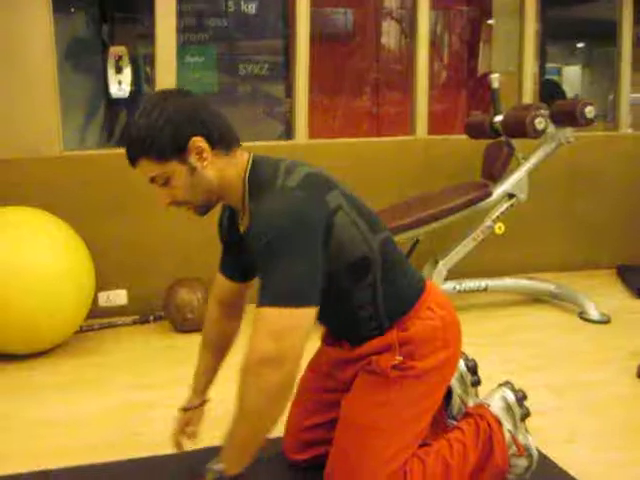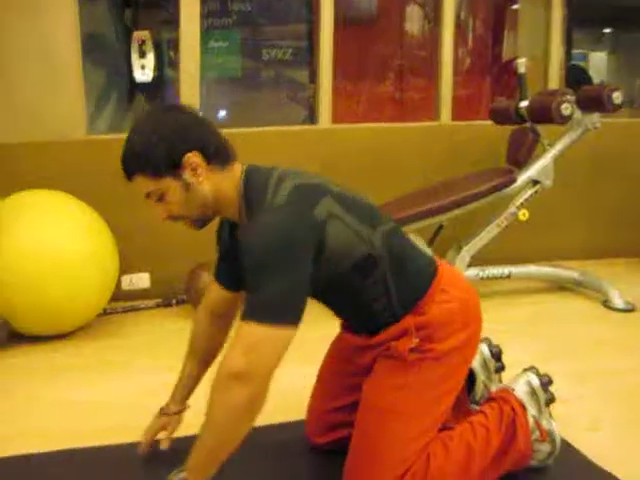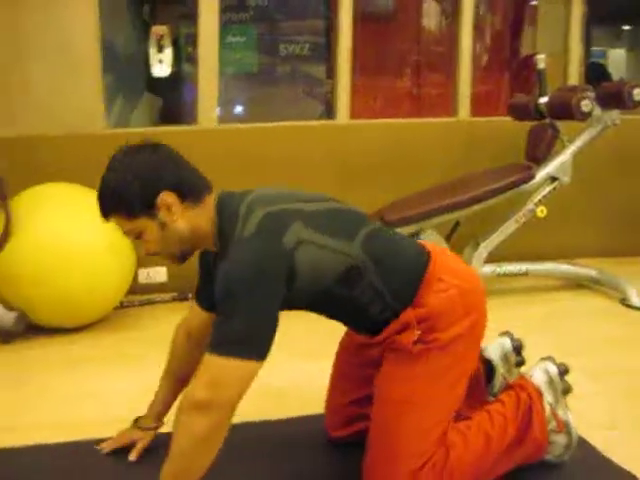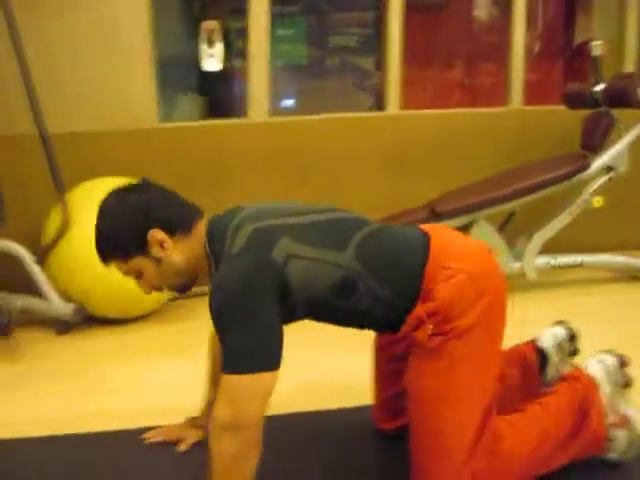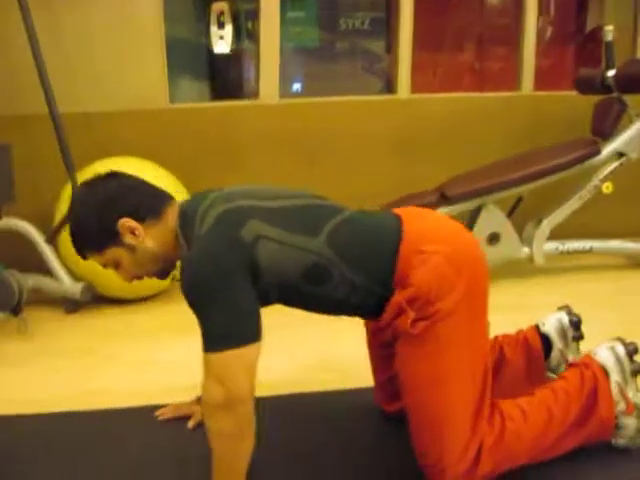
dt=0.2s
person 1, frame 1
left shoulder: (285, 210)
right shoulder: (237, 213)
left elbow: (273, 360)
right elbow: (223, 306)
right wrist: (195, 399)
left hip: (408, 341)
right hip: (353, 335)
left ankle: (493, 431)
right ankle: (440, 397)
person 1, frame 2
left shoulder: (278, 225)
right shoulder: (241, 219)
left elbow: (245, 375)
right elbow: (215, 313)
right wrist: (174, 405)
left hip: (430, 324)
right hip: (376, 321)
right knee: (323, 432)
left ankle: (515, 414)
right ankle: (461, 381)
person 1, frame 3
left shoulder: (252, 255)
right shoulder: (225, 231)
left elbow: (209, 404)
right elbow: (194, 332)
right wrist: (149, 420)
left hip: (437, 309)
right hip: (394, 308)
right knee: (343, 424)
left ankle: (532, 407)
right ankle: (481, 371)
person 1, frame 4
left shoulder: (240, 275)
right shoulder: (232, 238)
left elbow: (238, 424)
right elbow: (228, 344)
right wrist: (202, 418)
left hip: (453, 292)
right hip: (432, 269)
right knee: (393, 419)
left ankle: (588, 399)
right ankle: (534, 363)
person 1, frame 5
left shoulder: (208, 258)
right shoulder: (208, 218)
left elbow: (233, 399)
right wrist: (208, 397)
left hip: (434, 275)
right hip: (417, 243)
right knee: (399, 402)
right ankle: (542, 346)
